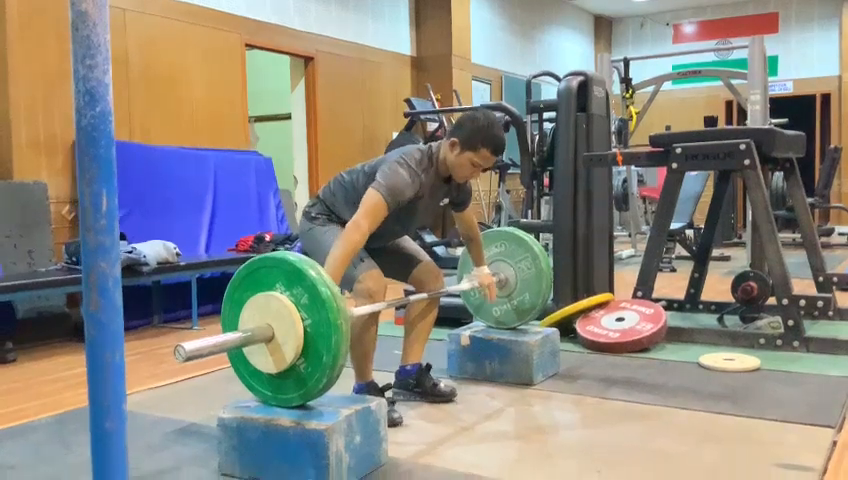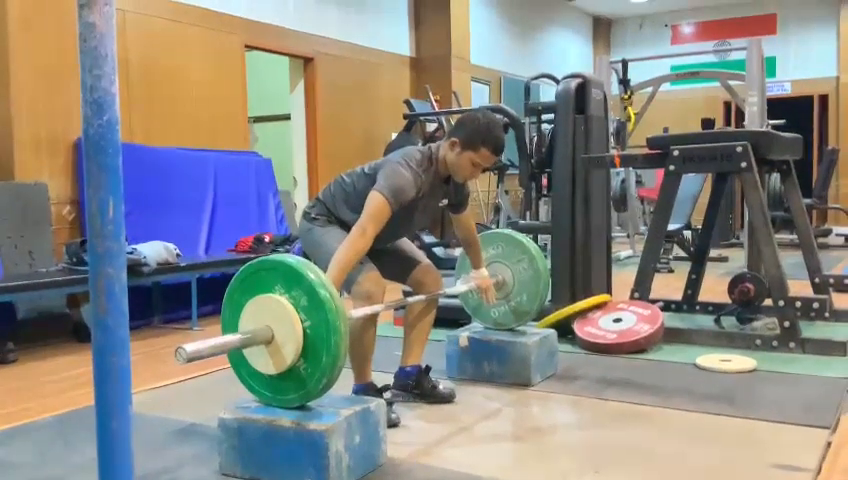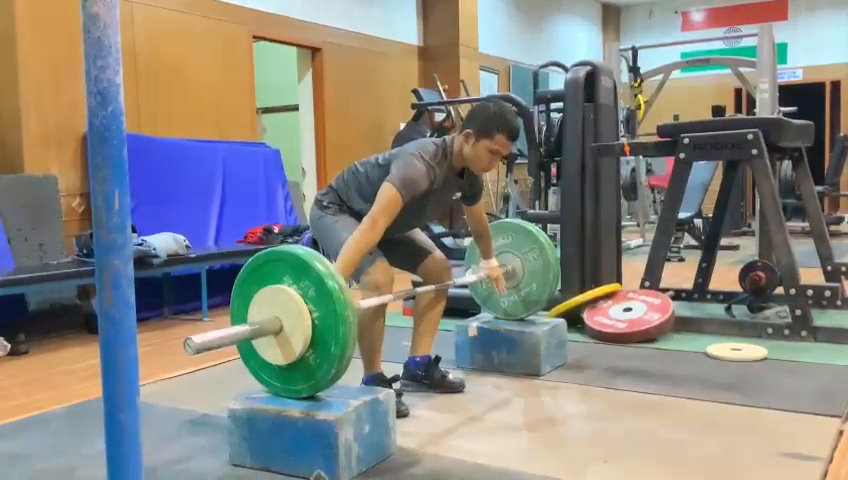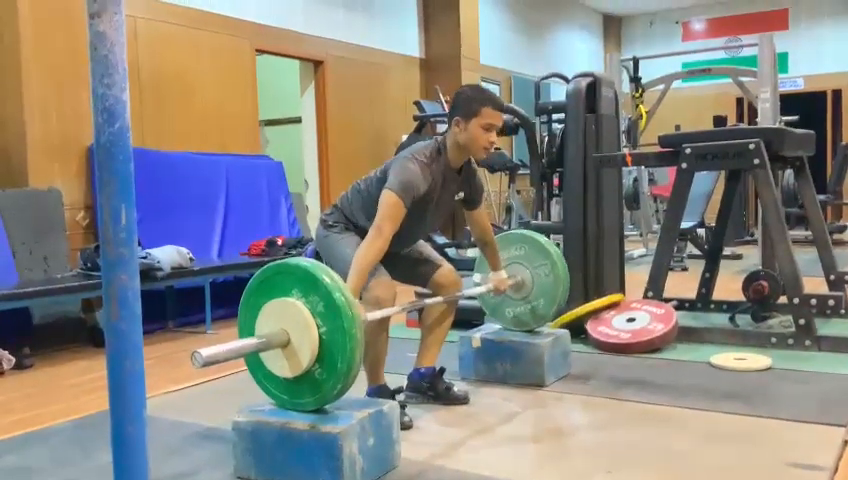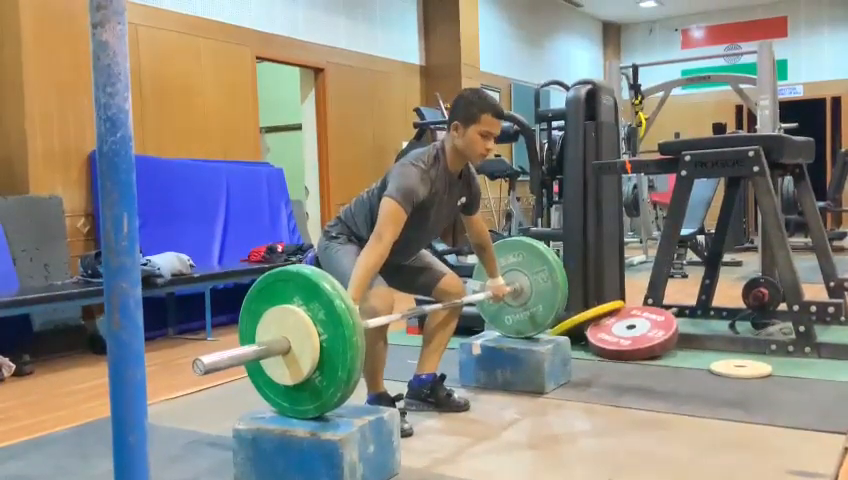
dt=1s
person 1, frame 1
left shoulder: (456, 182)
right shoulder: (406, 170)
left elbow: (469, 229)
right elbow: (356, 228)
left wrist: (481, 269)
left hip: (378, 229)
right hip: (326, 221)
left knee: (431, 278)
right knee: (372, 285)
left ankle: (410, 376)
right ankle: (365, 390)
person 1, frame 2
left shoulder: (456, 183)
right shoulder: (406, 171)
left elbow: (467, 232)
right elbow: (362, 232)
left wrist: (479, 272)
left hip: (378, 231)
right hip: (326, 222)
left knee: (429, 280)
right knee: (370, 288)
left ankle: (408, 377)
right ankle: (363, 391)
person 1, frame 3
left shoulder: (470, 175)
right shoulder: (419, 163)
left elbow: (479, 224)
right elbow: (372, 224)
left wrist: (489, 263)
left hip: (387, 218)
right hip: (337, 211)
left knee: (439, 269)
right knee: (379, 278)
left ankle: (418, 367)
right ankle: (373, 381)
person 1, frame 4
left shoulder: (468, 175)
right shoulder: (417, 167)
left elbow: (482, 232)
right elbow: (379, 233)
left wrist: (498, 273)
left hip: (396, 237)
right hip: (343, 229)
left knee: (448, 281)
right knee: (381, 293)
left ankle: (423, 379)
right ankle: (378, 394)
person 1, frame 5
left shoulder: (467, 180)
right shoulder: (416, 173)
left elbow: (479, 237)
right elbow: (379, 241)
left wrist: (495, 279)
right wrist: (349, 305)
left hip: (399, 248)
right hip: (346, 241)
left knee: (452, 289)
right knee: (378, 304)
left ankle: (423, 386)
right ankle: (378, 401)
